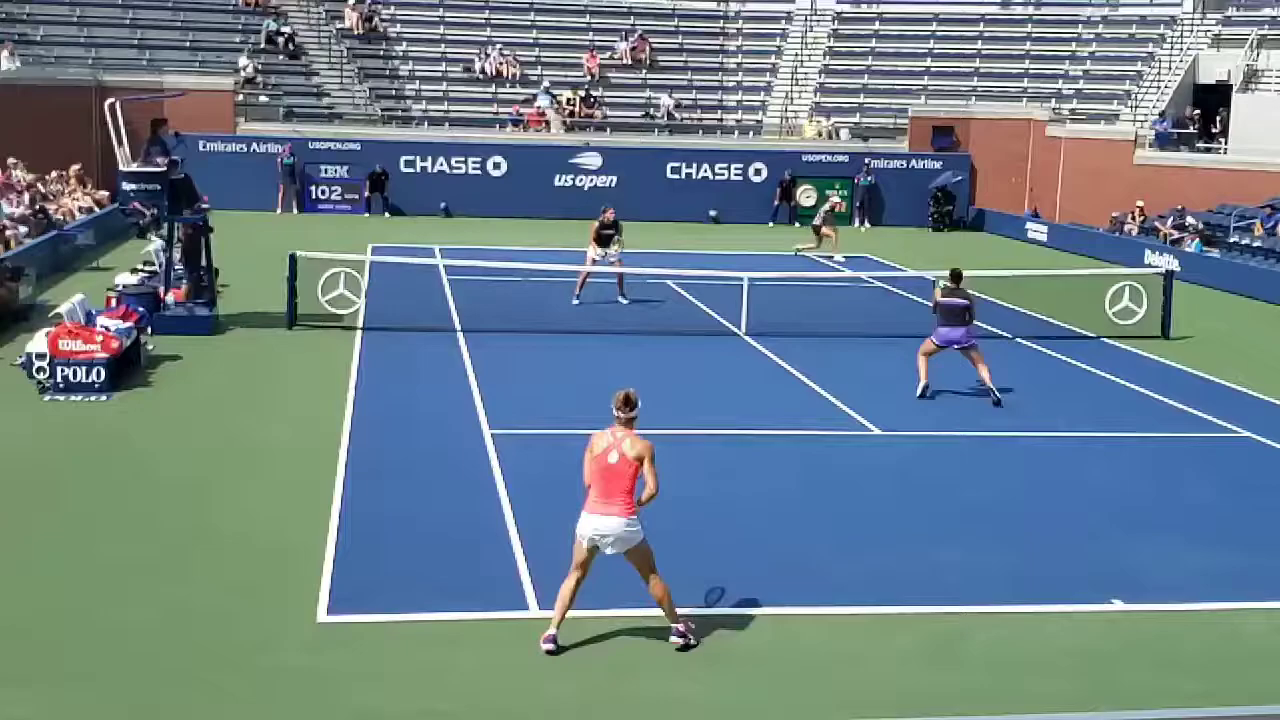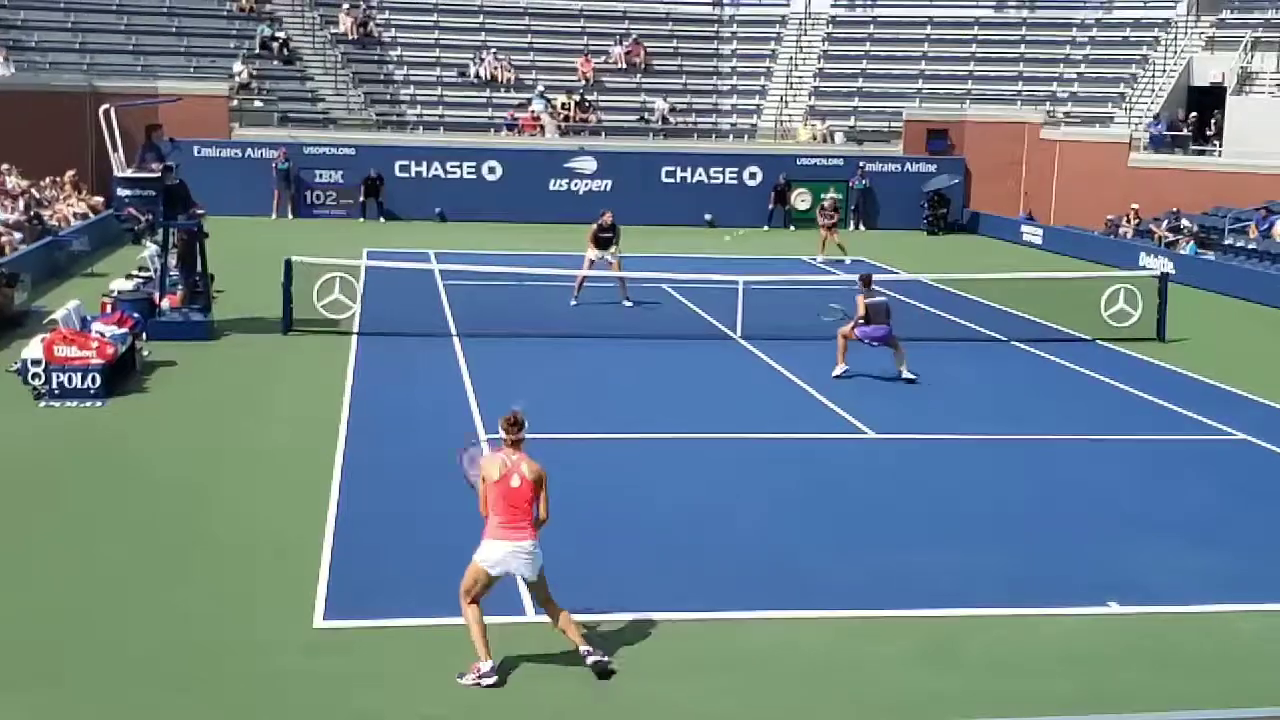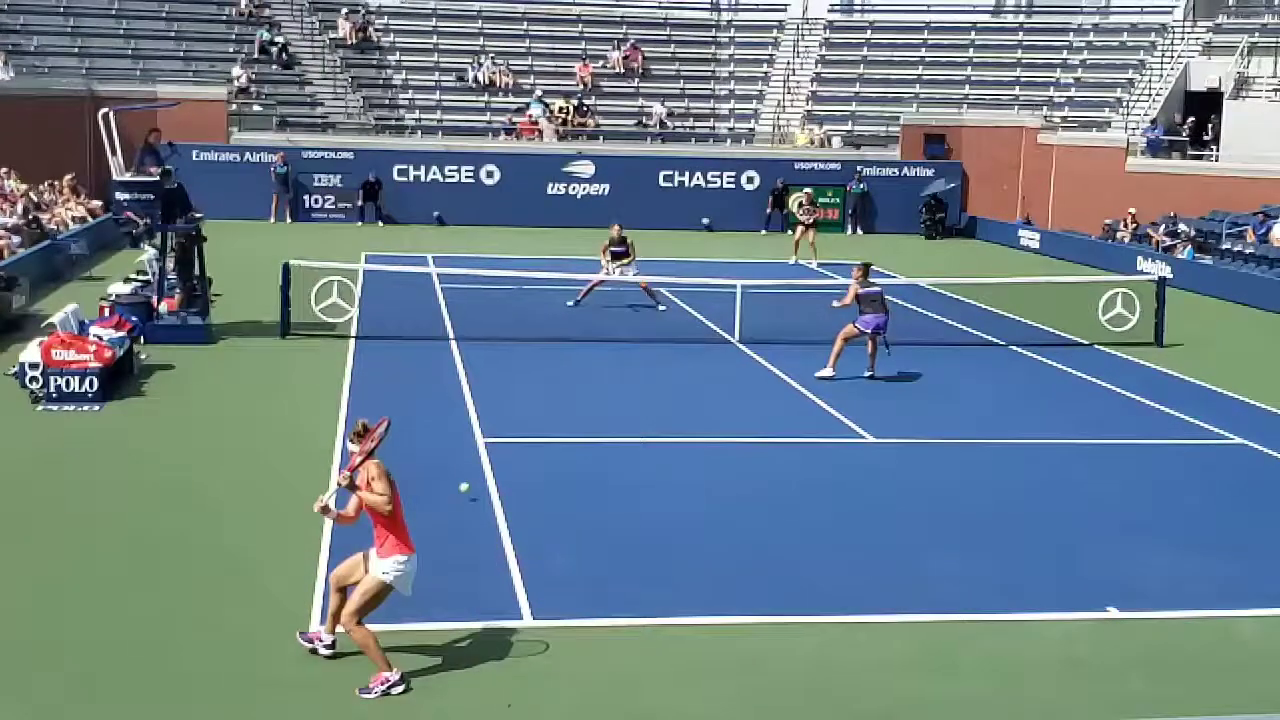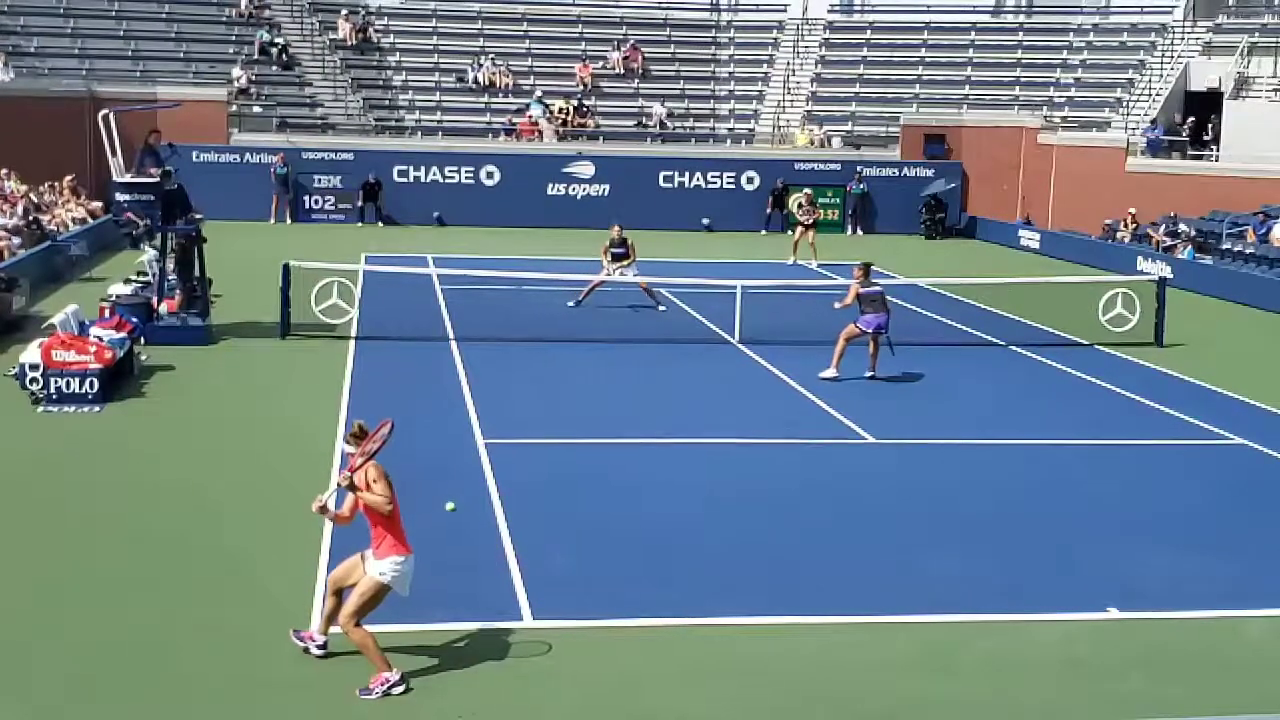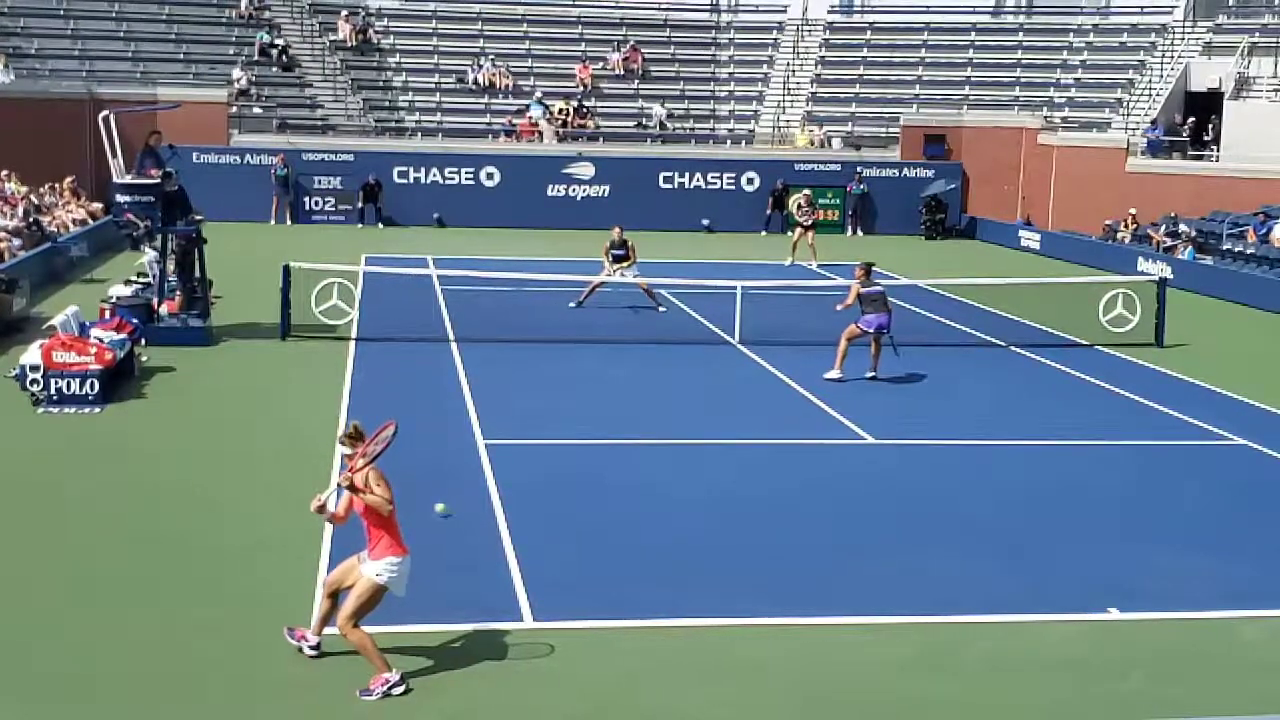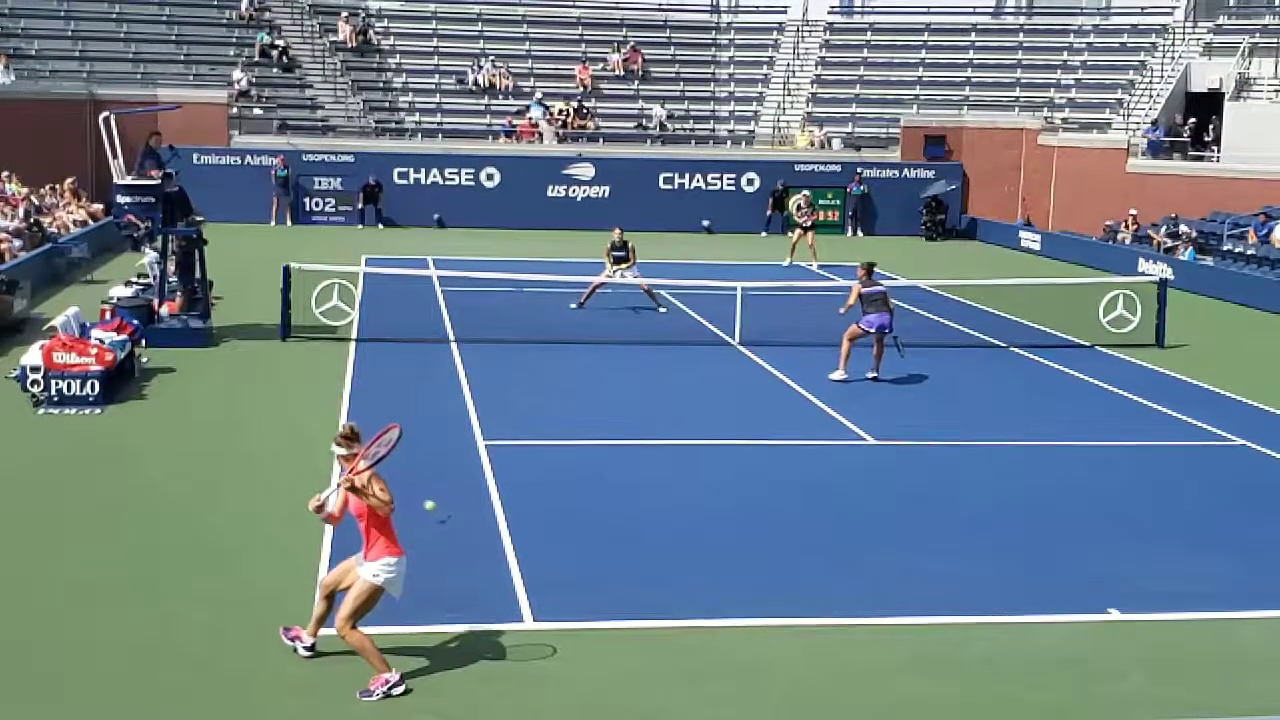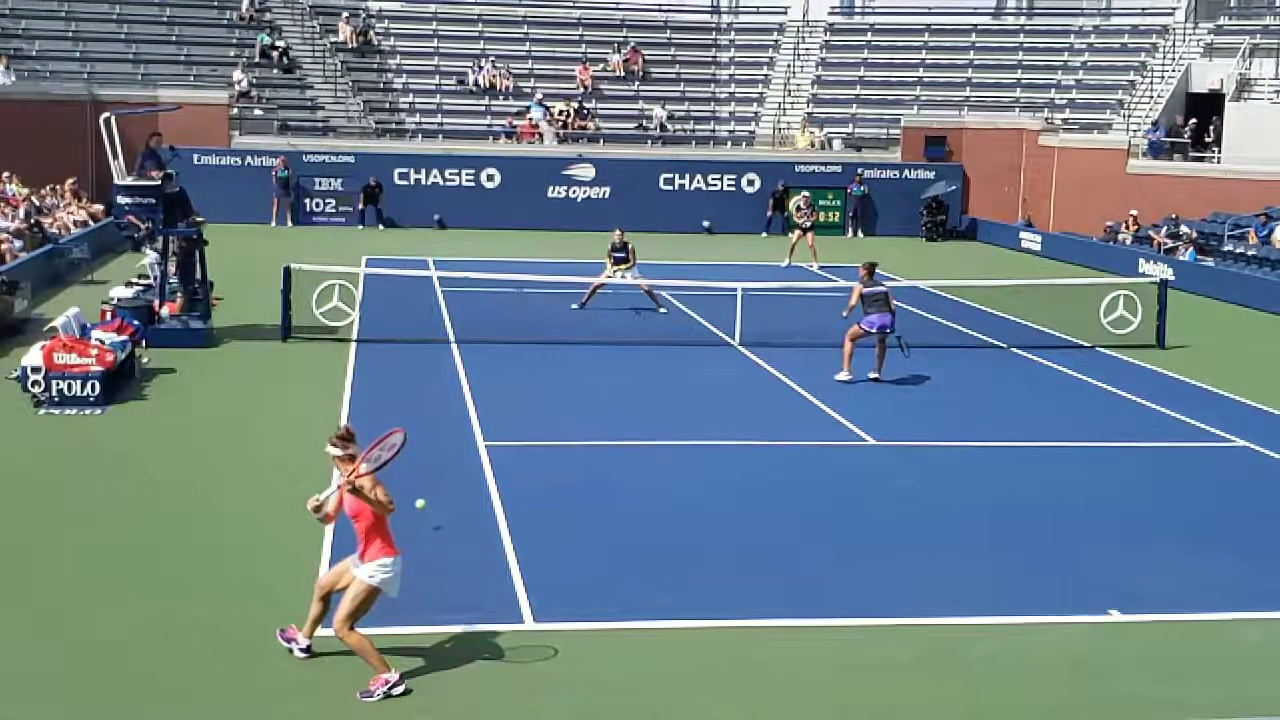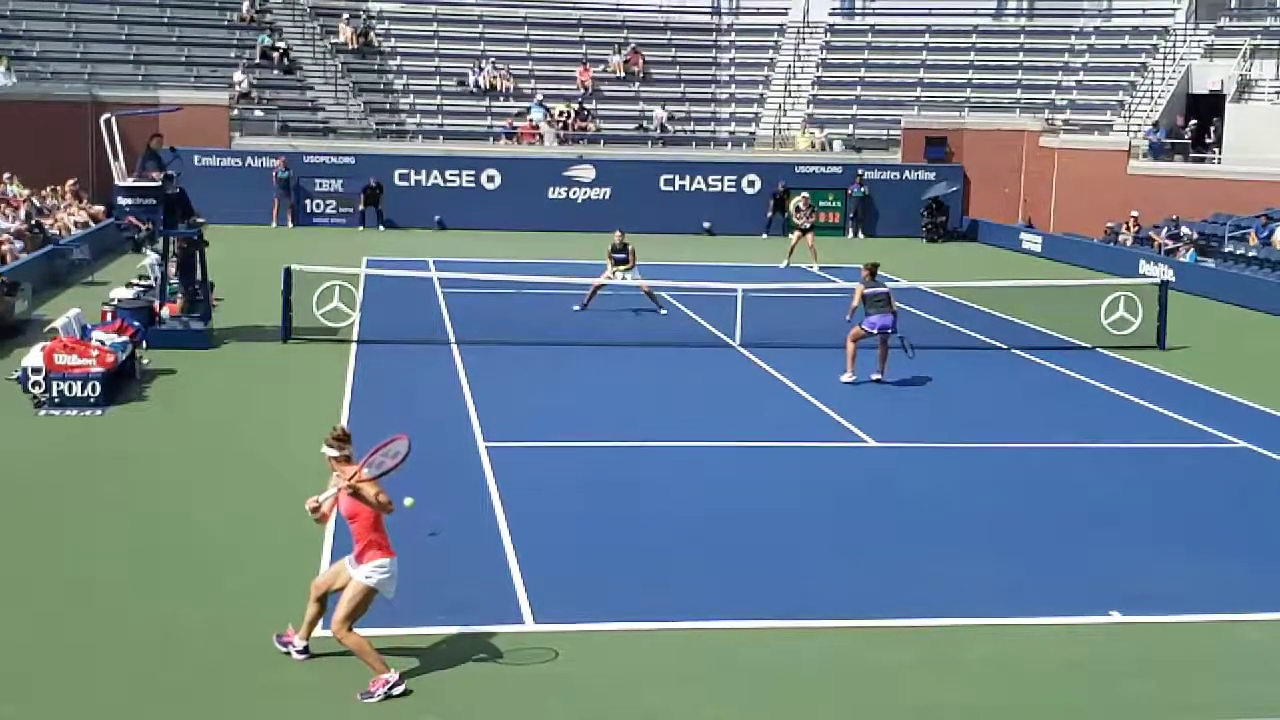
dt=0.5s
person 1, frame 1
left shoulder: (596, 439)
right shoulder: (643, 446)
left elbow: (588, 481)
right elbow: (652, 489)
left hip: (591, 518)
right hip: (623, 522)
left knee: (576, 574)
right knee: (651, 575)
left ankle: (551, 633)
right ankle: (677, 628)
person 1, frame 2
left shoulder: (486, 464)
right shoulder: (536, 469)
left elbow: (485, 511)
right elbow: (542, 517)
left hip: (494, 546)
right hip: (526, 547)
left knee: (468, 599)
right knee: (546, 602)
left ankle: (485, 666)
right ankle: (588, 651)
person 1, frame 3
left shoulder: (374, 468)
right shoulder: (364, 473)
left elbow: (387, 506)
right elbow: (350, 516)
left wrist: (354, 489)
right wrist: (328, 512)
left hip: (395, 558)
right hip: (382, 553)
left knee: (349, 619)
right knee: (337, 579)
left ankle: (390, 677)
right ankle: (327, 639)
person 1, frame 4
left shoulder: (372, 470)
right shoulder: (357, 474)
left elbow: (386, 506)
right elbow: (346, 517)
left wrist: (355, 490)
right wrist: (326, 511)
left hip: (392, 559)
right hip: (378, 554)
left knee: (347, 621)
right knee: (333, 582)
left ankle: (390, 677)
right ankle: (318, 639)
person 1, frame 5
left shoulder: (370, 473)
right shoulder: (353, 477)
left elbow: (388, 507)
right elbow: (340, 517)
left wrist: (356, 491)
right wrist: (323, 511)
left hip: (388, 560)
right hip: (374, 555)
left knee: (346, 623)
right knee: (331, 584)
left ankle: (390, 678)
right ankle: (312, 639)
person 1, frame 6
left shoulder: (366, 475)
right shoulder: (347, 479)
left elbow: (388, 507)
right elbow: (335, 518)
left wrist: (357, 492)
right wrist: (320, 511)
left hip: (384, 561)
right hip: (369, 556)
left knee: (343, 625)
right knee: (327, 586)
left ankle: (389, 678)
right ankle: (307, 639)
person 1, frame 7
left shoulder: (362, 476)
right shoulder: (344, 479)
left elbow: (389, 508)
right elbow: (330, 518)
left wrist: (359, 494)
right wrist: (317, 511)
left hip: (379, 562)
right hip: (364, 557)
left knee: (341, 627)
right knee: (322, 587)
left ankle: (389, 679)
right ankle: (302, 641)
person 1, frame 8
left shoulder: (359, 475)
right shoulder: (337, 480)
left elbow: (388, 506)
right elbow: (324, 518)
left wrist: (357, 494)
right wrist: (314, 509)
left hip: (376, 563)
right hip: (360, 558)
left knee: (339, 629)
right knee: (318, 588)
left ankle: (389, 679)
right ankle: (299, 642)
